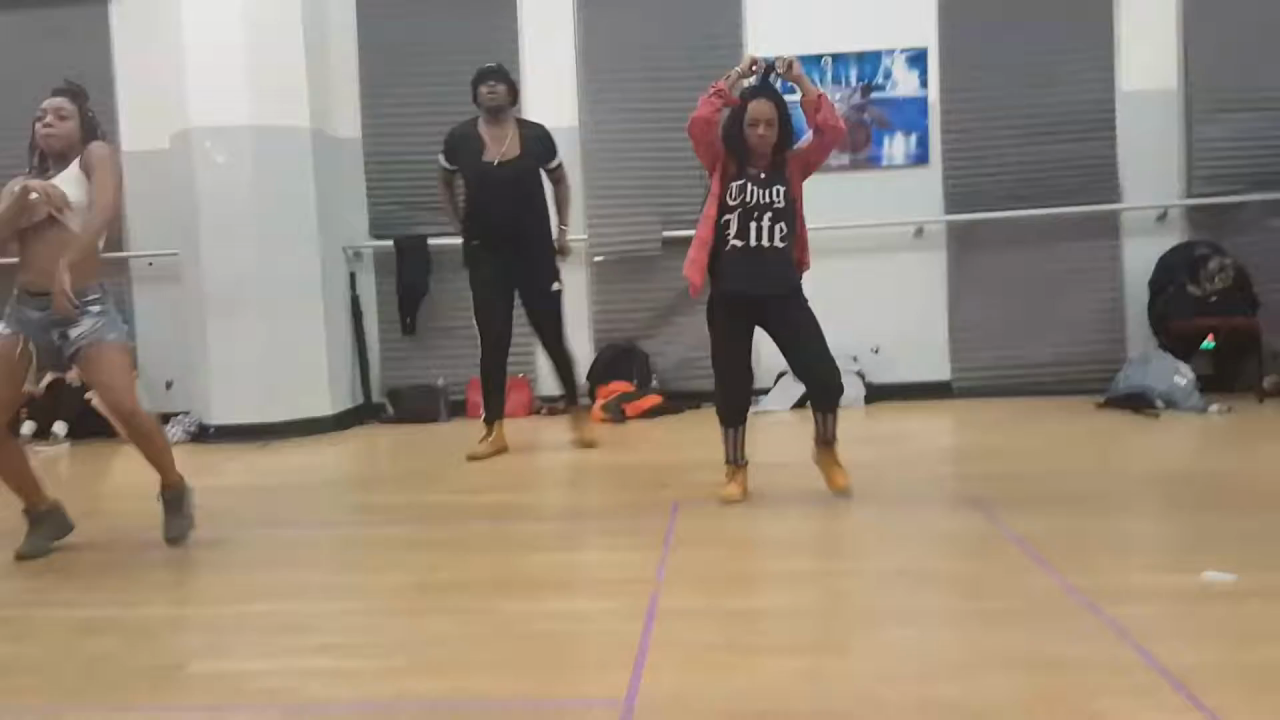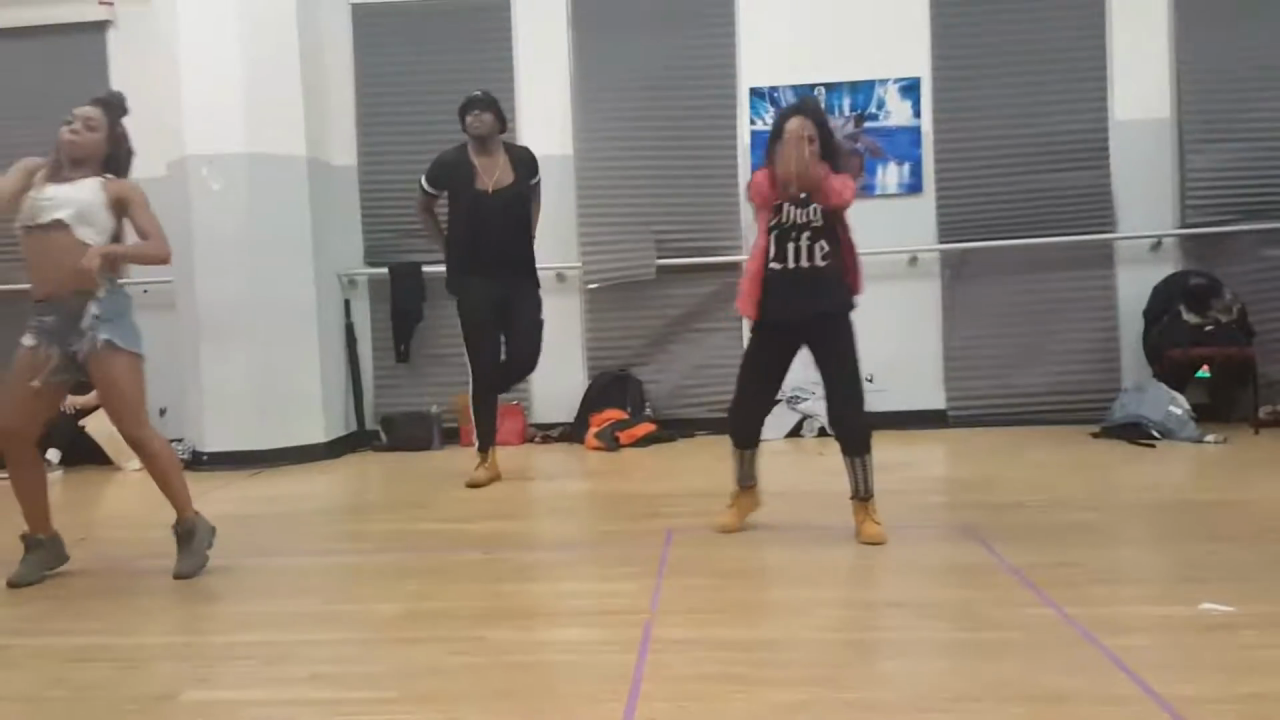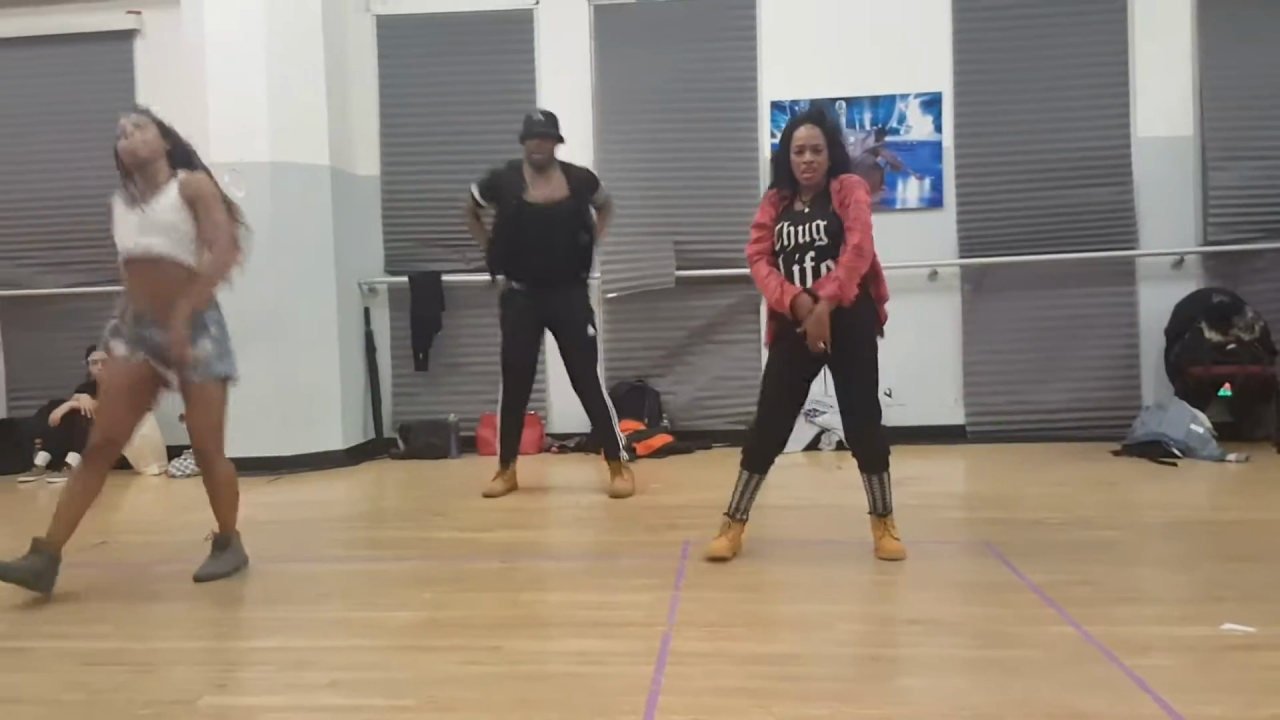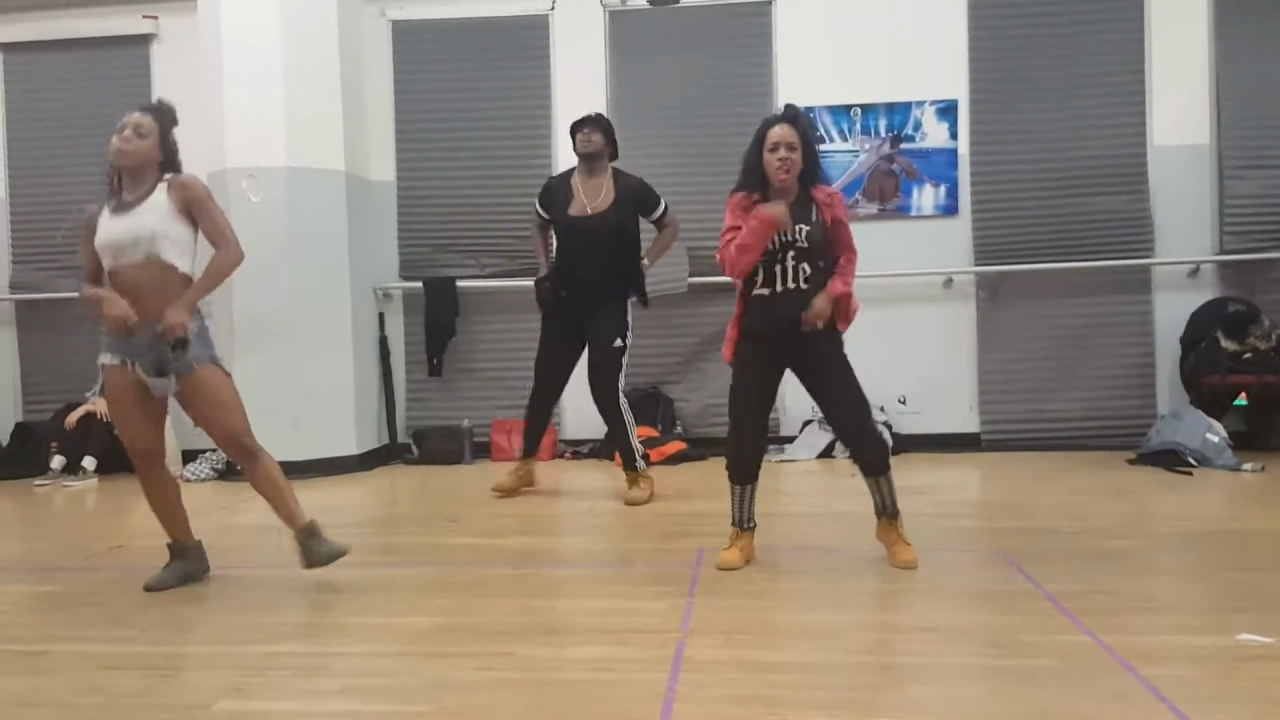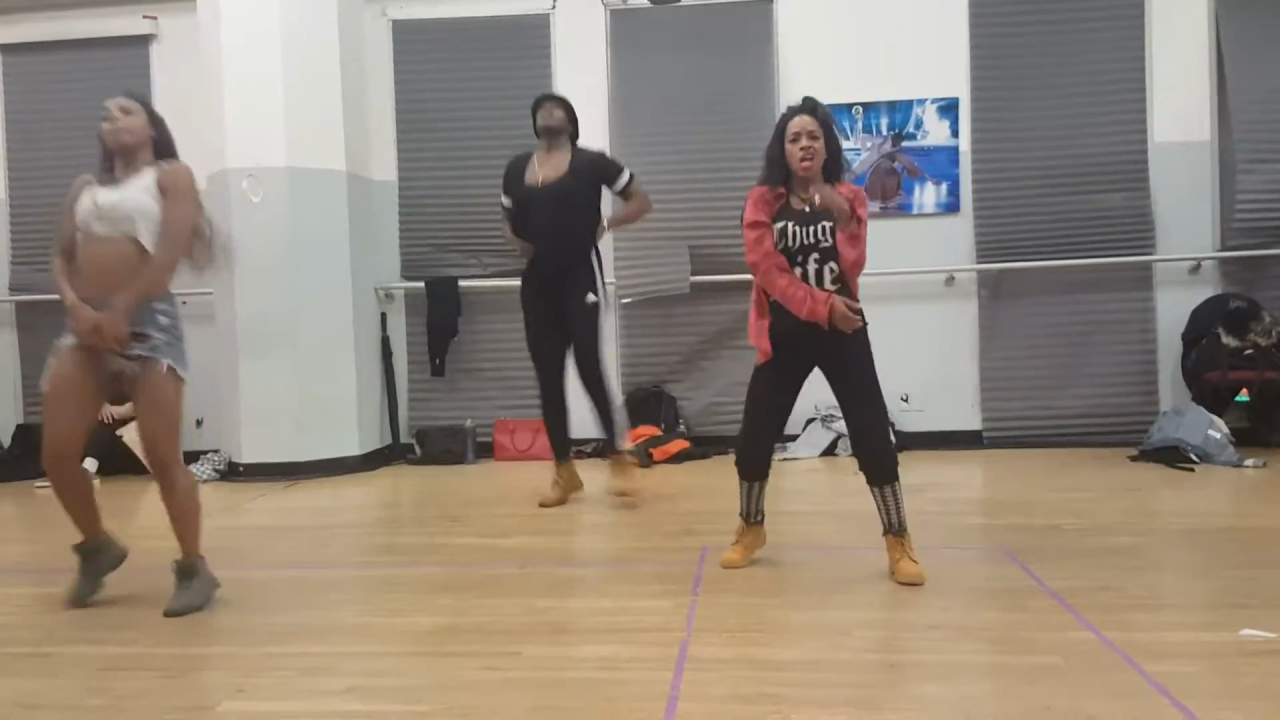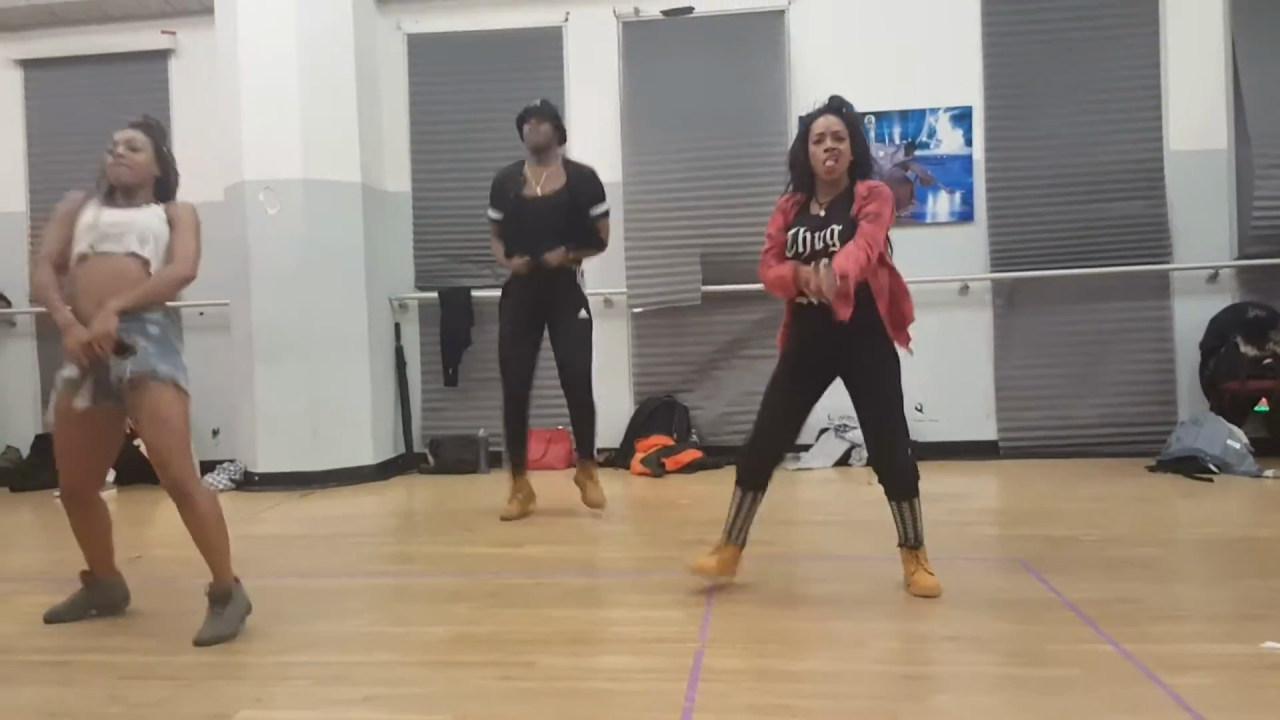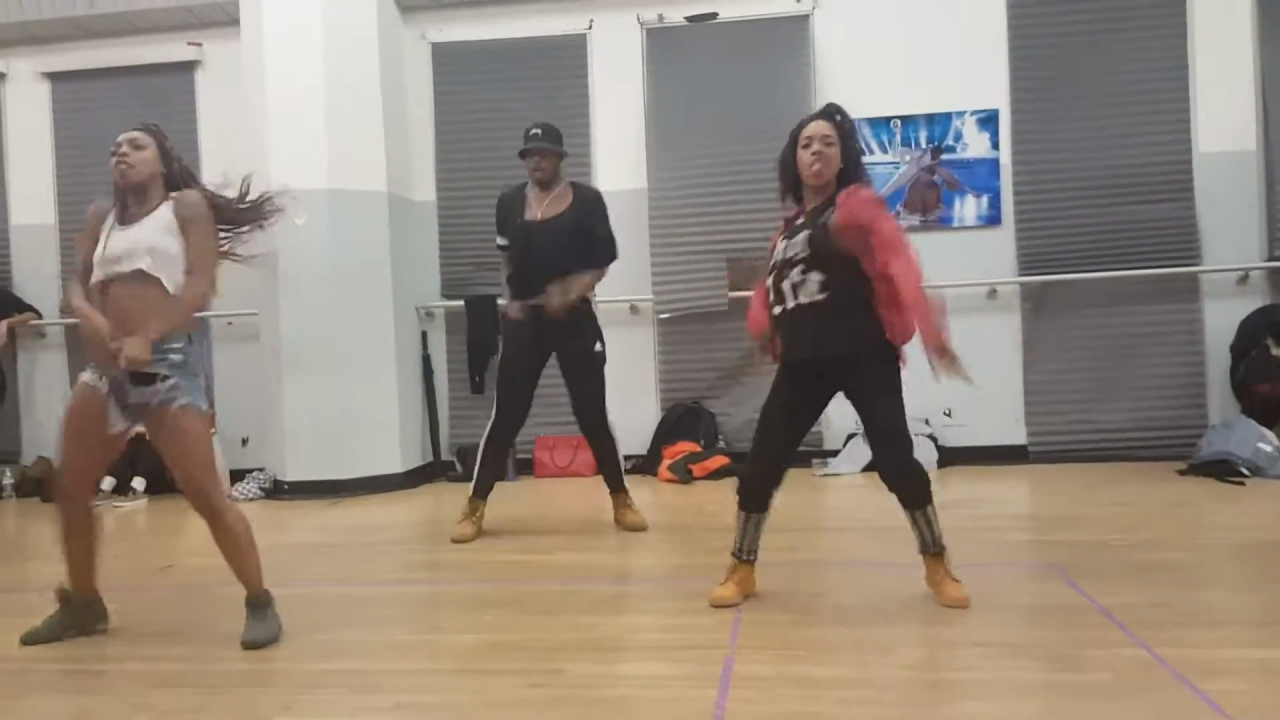
dt=0.5s
person 1, frame 1
left shoulder: (97, 155)
left elbow: (104, 210)
left wrist: (65, 266)
left hip: (83, 305)
left knee: (125, 408)
left ankle: (174, 490)
right ankle: (46, 514)
person 1, frame 2
left shoulder: (117, 188)
left elbow: (160, 250)
left wrist: (106, 252)
left hip: (97, 310)
right hip: (45, 319)
left knee: (134, 428)
left ankle: (191, 527)
right ankle: (43, 543)
person 1, frame 3
left shoulder: (193, 184)
right shoulder: (121, 202)
left elbow: (221, 254)
left wrist: (181, 316)
right wrist: (131, 316)
left hip: (195, 328)
right hip: (135, 333)
left knee: (207, 449)
right knee: (101, 445)
left ankle: (228, 544)
right ankle: (45, 555)
person 1, frame 4
left shoulder: (182, 188)
right shoulder: (97, 216)
left elbow: (231, 250)
right elbow: (89, 282)
left wrist: (184, 304)
right wrist: (105, 299)
left hip: (181, 335)
right hip: (123, 345)
left knee: (240, 442)
right knee: (145, 459)
left ankle: (307, 535)
right ankle: (186, 553)
person 1, frame 5
left shoulder: (170, 175)
right shoulder: (86, 187)
left elbow: (172, 248)
right elbow: (62, 256)
left wrist: (117, 306)
right wrist: (76, 307)
left hip: (147, 321)
right hip: (86, 327)
left knee: (164, 458)
right knee: (56, 454)
left ankle: (193, 571)
right ankle: (97, 547)
person 1, frame 6
left shoulder: (176, 212)
right shoulder: (77, 206)
left elbow: (183, 270)
right elbow: (44, 273)
left wrist: (114, 310)
right wrist: (70, 326)
left hip: (145, 340)
right hip: (86, 351)
left knee: (177, 476)
right knee: (76, 487)
left ankle: (228, 593)
right ankle: (104, 584)
person 1, frame 7
left shoulder: (187, 206)
right shoulder: (100, 218)
left elbow: (200, 285)
right elbow: (78, 287)
left wrist: (149, 338)
right wrist: (90, 322)
left hip: (168, 363)
right hip: (103, 363)
left knee: (205, 495)
right knee: (73, 491)
left ankle: (259, 603)
right ankle: (82, 604)
person 2, frame 1
left shoulder: (792, 166)
right shoulder: (722, 165)
left elbow: (832, 131)
right elbow: (700, 122)
left wrist: (800, 82)
right wrist: (734, 78)
left hip: (782, 291)
right hip: (729, 294)
left knee: (824, 375)
right knee: (731, 386)
left ankle: (826, 451)
right ankle: (735, 469)
person 2, frame 2
left shoulder: (836, 183)
right shoulder: (765, 183)
left elbow: (838, 195)
right elbow: (765, 186)
left wrist: (811, 168)
right wrist: (783, 165)
left hip: (827, 313)
right hip: (775, 314)
left knee: (848, 408)
right knee: (745, 409)
left ankle: (864, 505)
right ankle: (744, 493)
person 2, frame 3
left shoulder: (849, 189)
right shoulder: (775, 202)
left elbow: (857, 247)
right elbow: (759, 261)
left wrist: (826, 302)
right wrist: (793, 299)
left hip: (848, 322)
right hip: (792, 327)
left knee: (864, 425)
right knee: (769, 426)
left ankle: (883, 522)
right ankle: (733, 525)
person 2, frame 4
left shoulder: (826, 201)
right shoulder: (743, 205)
left elbow: (847, 256)
right elbow: (731, 264)
left wrist: (832, 295)
right wrist: (762, 222)
left hip: (813, 330)
right hip: (758, 335)
left knee: (857, 426)
right knee: (744, 436)
left ankle: (890, 524)
right ankle: (742, 535)
person 2, frame 5
left shoulder: (849, 197)
right shoulder: (763, 200)
left elbow: (854, 264)
right elbow: (765, 267)
left wrist: (842, 217)
right wrist: (819, 305)
left hip: (843, 332)
right hip: (787, 333)
left knee: (873, 434)
right knee: (756, 435)
left ankle: (898, 545)
right ankle: (749, 531)
person 2, frame 6
left shoulder: (874, 196)
right shoulder: (789, 207)
left elbow: (865, 249)
right elbow: (769, 267)
left wrist: (836, 275)
right wrist: (797, 275)
left hip: (866, 342)
right hip: (807, 341)
left knee: (891, 451)
right knee: (763, 446)
left ankle: (914, 556)
right ankle: (729, 548)
person 2, frame 7
left shoulder: (856, 205)
right shoulder: (789, 216)
left elbow: (899, 263)
right elbow: (773, 281)
left wrist: (930, 328)
right wrist: (762, 313)
left hip: (864, 355)
right hip: (803, 364)
left knee: (897, 465)
right knee: (760, 466)
left ankle: (937, 564)
right ankle: (742, 569)
person 3, frame 1
left shoulder: (535, 135)
right shoulder: (460, 138)
left elbow: (560, 180)
right elbow: (446, 182)
left wrist: (563, 230)
right wrist: (461, 226)
left hip: (534, 250)
right hip: (487, 253)
left knee: (552, 334)
right knee: (493, 342)
left ankle: (578, 414)
right ankle: (494, 429)
person 3, frame 2
left shoulder: (522, 158)
right shoulder: (449, 164)
right elbow: (425, 206)
right wrist: (448, 246)
left hip: (519, 275)
right hip: (473, 279)
left knee: (525, 357)
right knee: (483, 366)
left ankle: (475, 403)
right ankle: (487, 458)
person 3, frame 3
left shoulder: (579, 178)
right shoulder: (503, 179)
left elbow: (604, 209)
right elbow: (471, 212)
left wrist: (591, 245)
right wrist: (491, 251)
left hip: (570, 295)
right hip: (521, 297)
left knee: (587, 381)
right knee: (515, 384)
left ankle: (619, 465)
right ankle: (506, 470)
person 3, frame 4
left shoulder: (631, 188)
right shoulder: (556, 188)
left elbow: (670, 226)
right elbow: (540, 228)
left wrist: (645, 263)
right wrist: (545, 266)
left hip: (610, 304)
right hip: (563, 303)
left knee: (606, 391)
right knee: (544, 386)
left ankle: (638, 474)
right ankle: (524, 466)
person 3, frame 5
left shoulder: (592, 162)
right shoulder: (517, 168)
left elbow: (641, 202)
right elbow: (509, 222)
left wrist: (602, 226)
right wrist: (519, 244)
left hip: (580, 271)
right hip: (539, 276)
left knee: (589, 367)
right knee: (548, 378)
left ankle: (619, 461)
right ankle: (564, 472)
person 3, frame 6
left shoulder: (583, 178)
right shoulder: (506, 179)
left elbow: (601, 238)
right elbow: (496, 236)
left wrist: (568, 255)
right wrist: (508, 261)
left hip: (565, 288)
right hip: (521, 288)
left knee: (577, 379)
right knee: (515, 386)
left ankle: (587, 470)
right ankle: (519, 485)
person 3, frame 7
left shoulder: (587, 200)
right shoulder: (510, 201)
left elbow: (603, 261)
left wrist: (572, 290)
right wrist: (510, 300)
left hip: (575, 319)
right hip: (526, 321)
left knee: (592, 416)
right knee: (507, 415)
left ankle: (621, 500)
right ankle: (474, 509)
